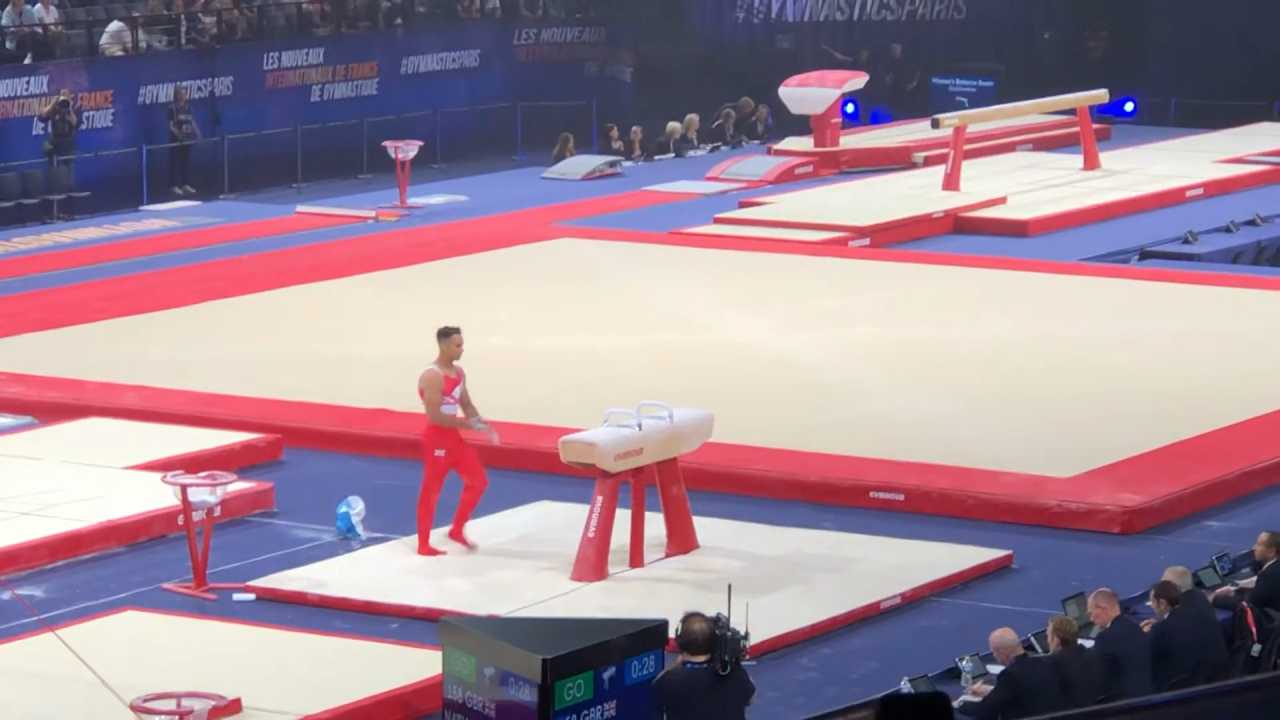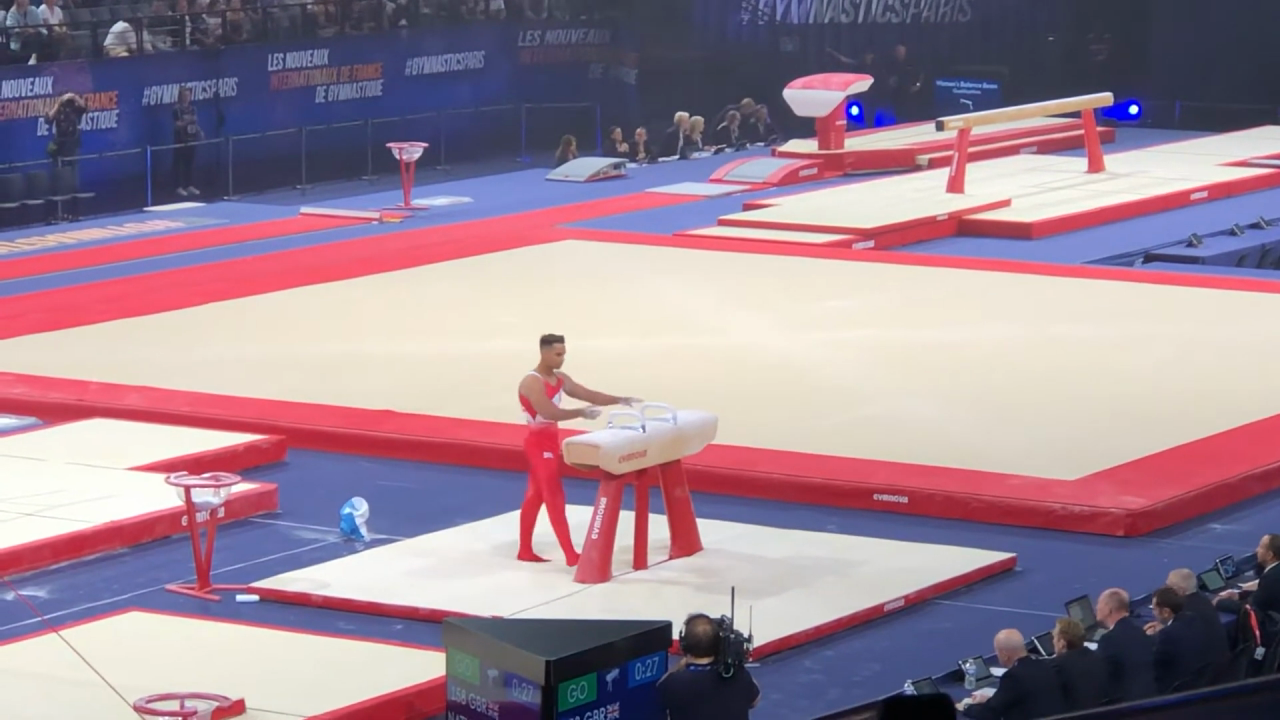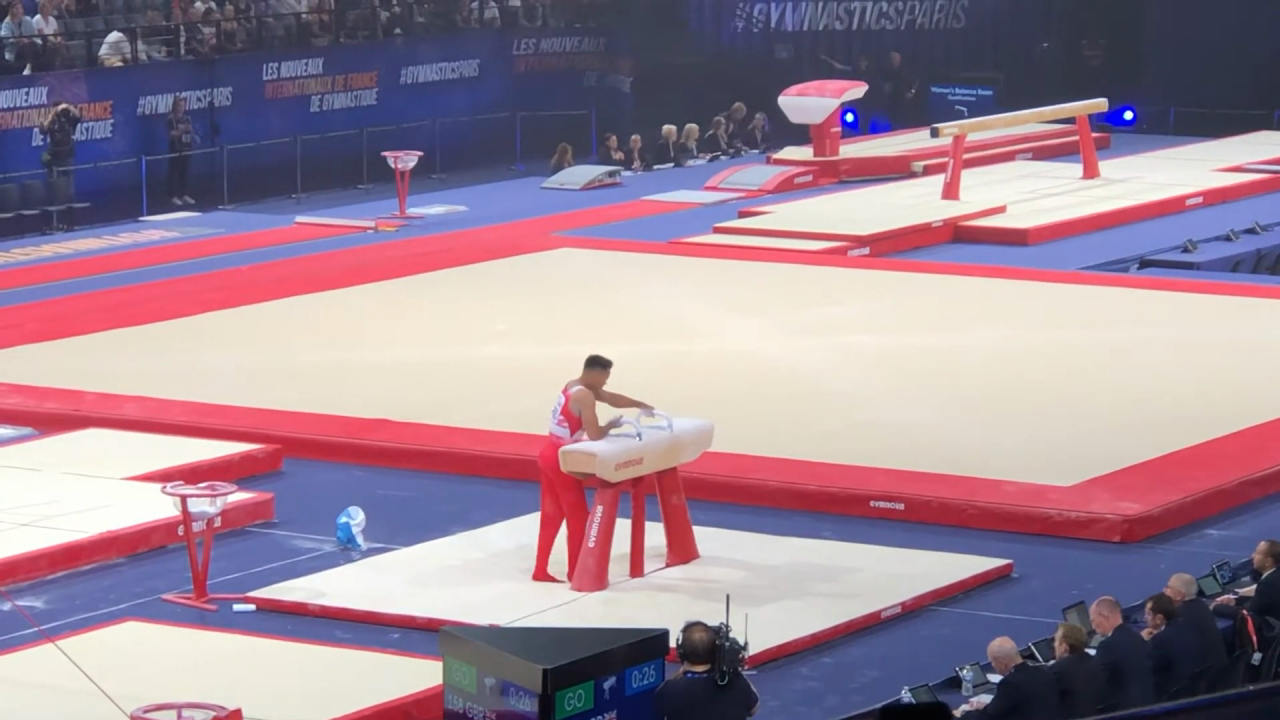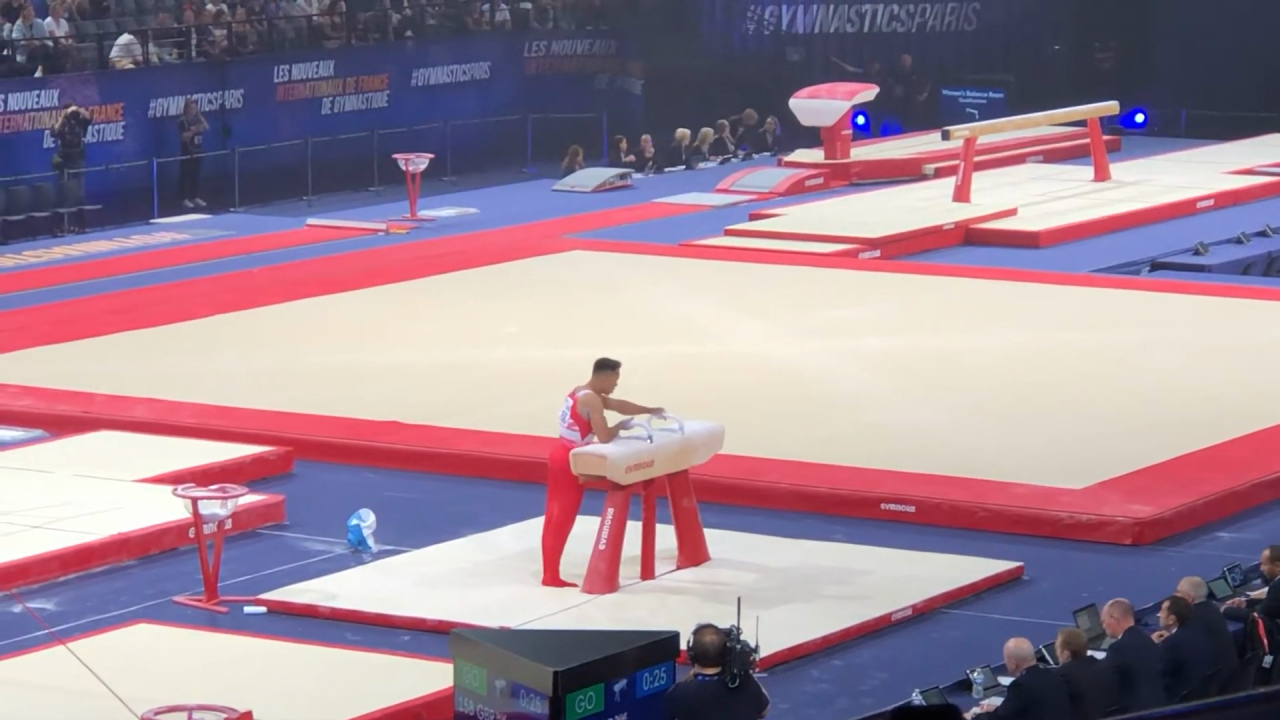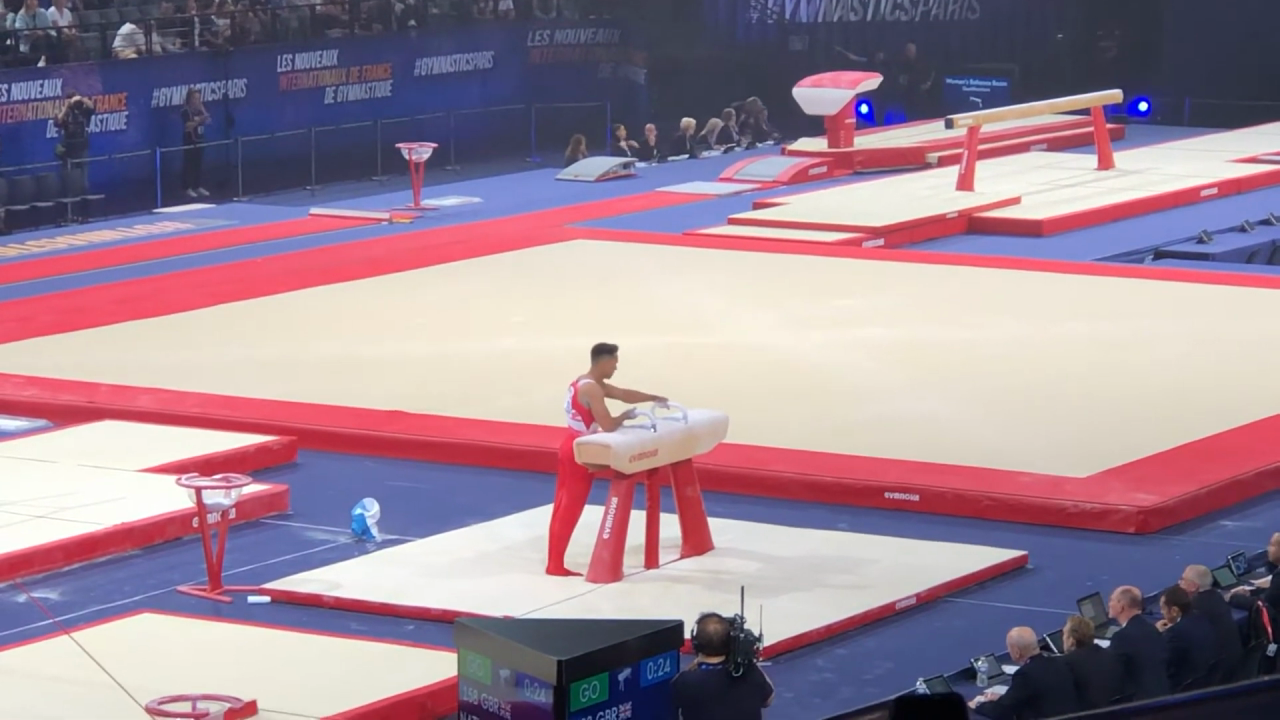
dt=1s
person 1, frame 1
left shoulder: (458, 372)
right shoulder: (432, 376)
left elbow: (467, 404)
right elbow: (435, 416)
left wrist: (482, 424)
right wrist: (469, 424)
left hip: (454, 437)
right hip: (437, 438)
left knee: (478, 481)
right knee: (431, 491)
left ankle: (457, 530)
right ankle: (424, 544)
person 1, frame 2
left shoulder: (560, 379)
right shoulder: (531, 382)
left elbow: (589, 395)
right elbow: (548, 412)
left wrist: (621, 400)
right wrist: (581, 412)
left hip: (550, 442)
right hip: (538, 444)
left knee: (534, 498)
right knee: (555, 499)
left ankle: (525, 550)
right ankle: (571, 556)
person 1, frame 3
left shoulder: (573, 386)
right shoulder: (585, 396)
left elbow: (612, 398)
right elbow: (594, 435)
left wrist: (641, 405)
right wrist: (611, 425)
left hip: (550, 455)
right hip: (561, 459)
left knee: (552, 515)
right knee: (578, 515)
left ankle: (540, 570)
right ankle: (575, 570)
person 1, frame 4
left shoulder: (580, 392)
right shoulder: (592, 400)
left elbow: (618, 405)
right elbow: (604, 437)
left wrist: (650, 411)
right wrist: (621, 426)
left hip: (559, 457)
right hip: (570, 463)
left knee: (554, 517)
right knee: (563, 520)
left ankle: (549, 572)
right ankle: (552, 576)
person 1, frame 5
left shoulder: (585, 382)
right shoulder: (592, 389)
left elbow: (623, 394)
right elbow: (608, 425)
left wrist: (654, 399)
right wrist: (626, 416)
left hip: (570, 448)
left knee: (563, 507)
right knee: (570, 510)
left ankle: (554, 562)
right ankle: (556, 564)
